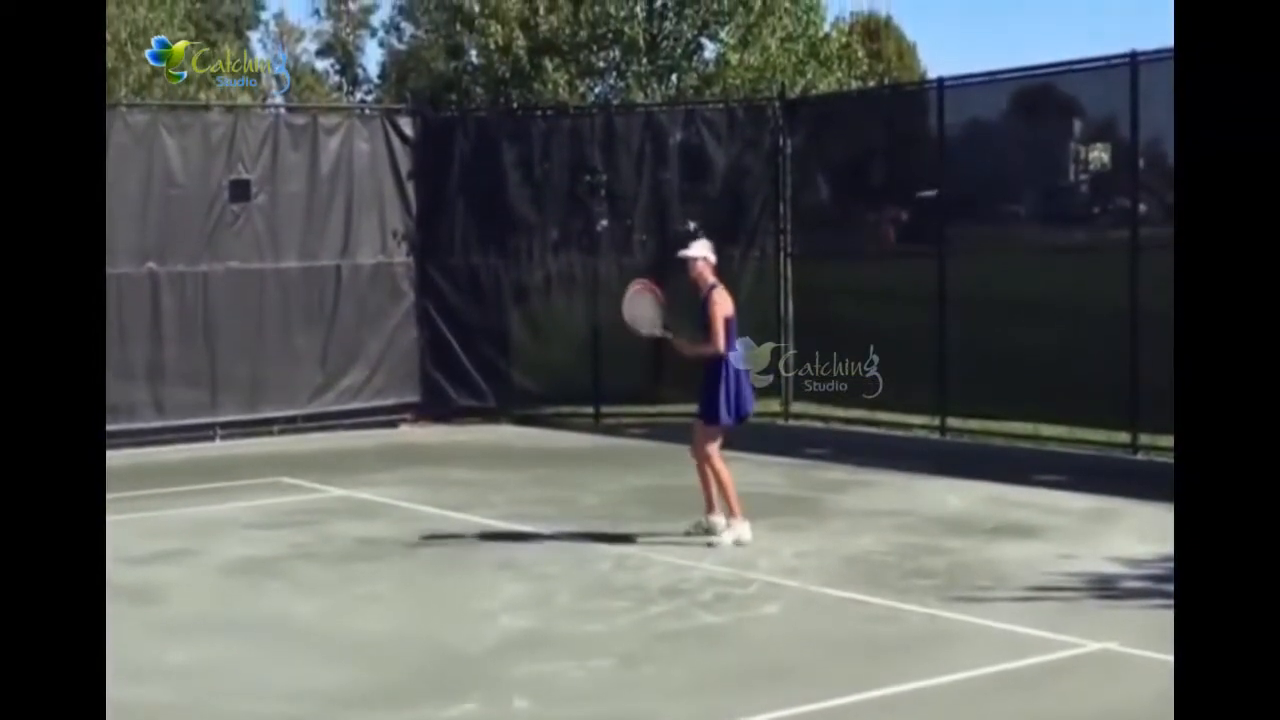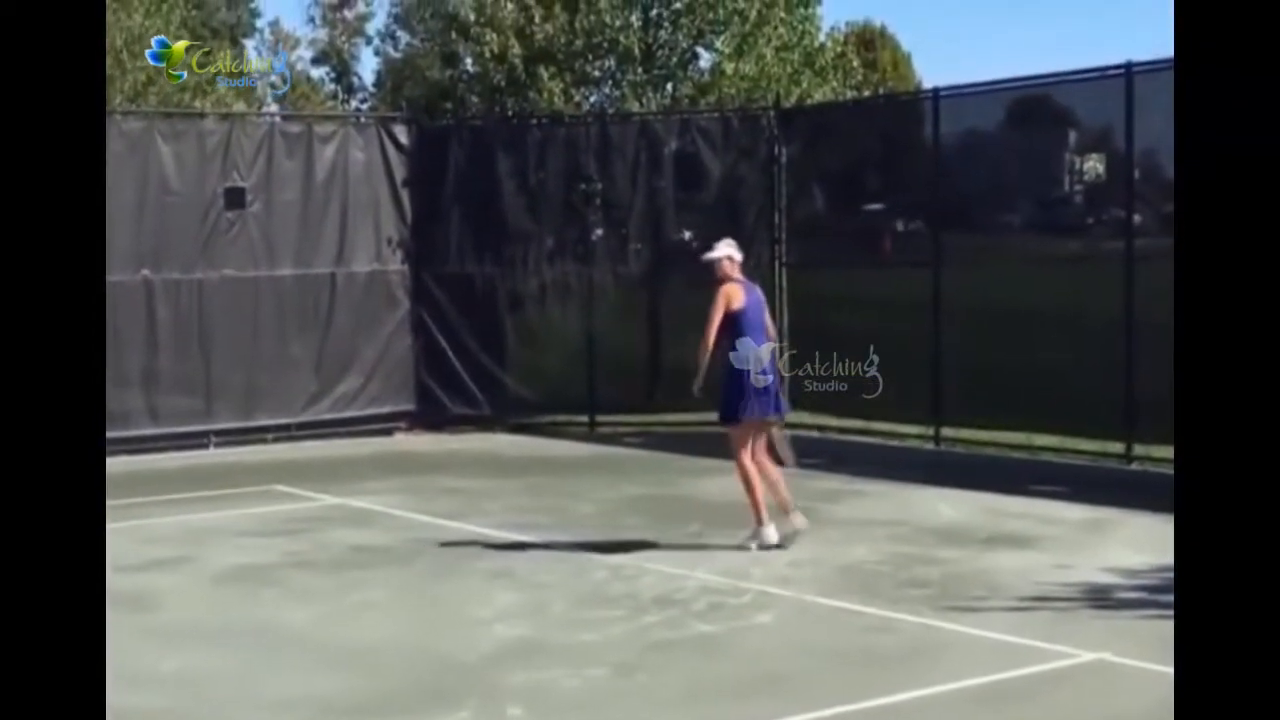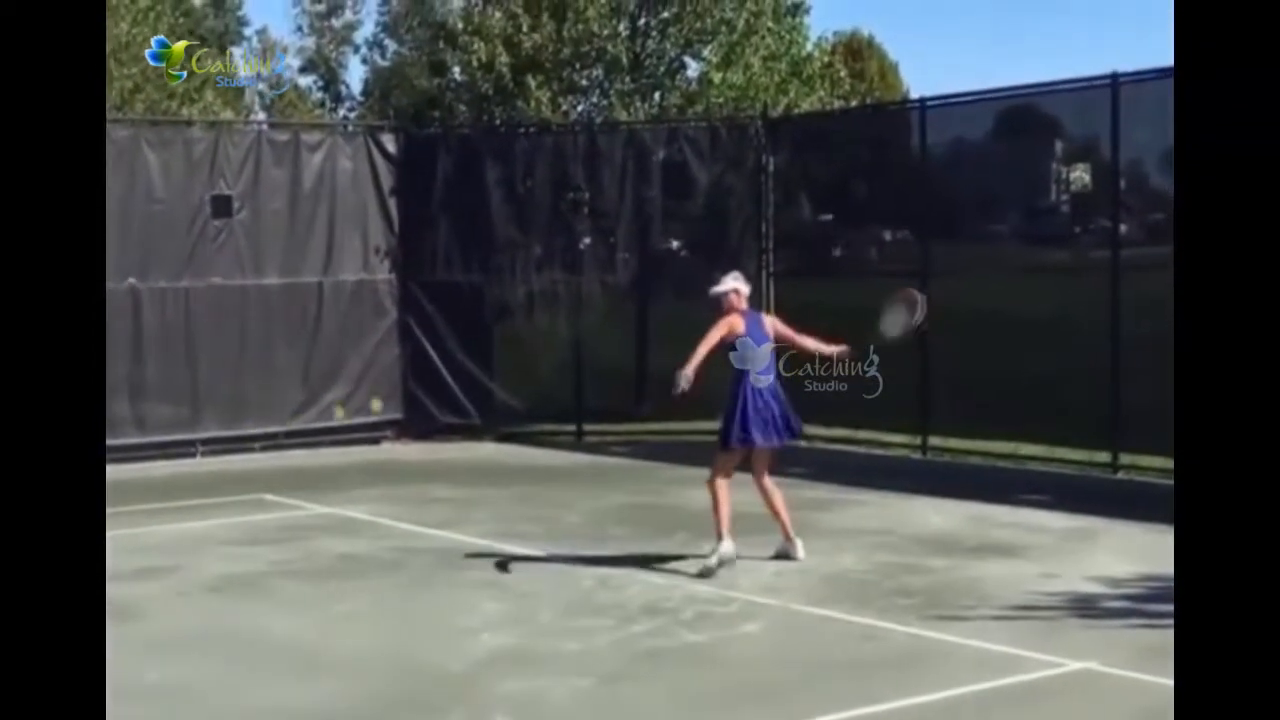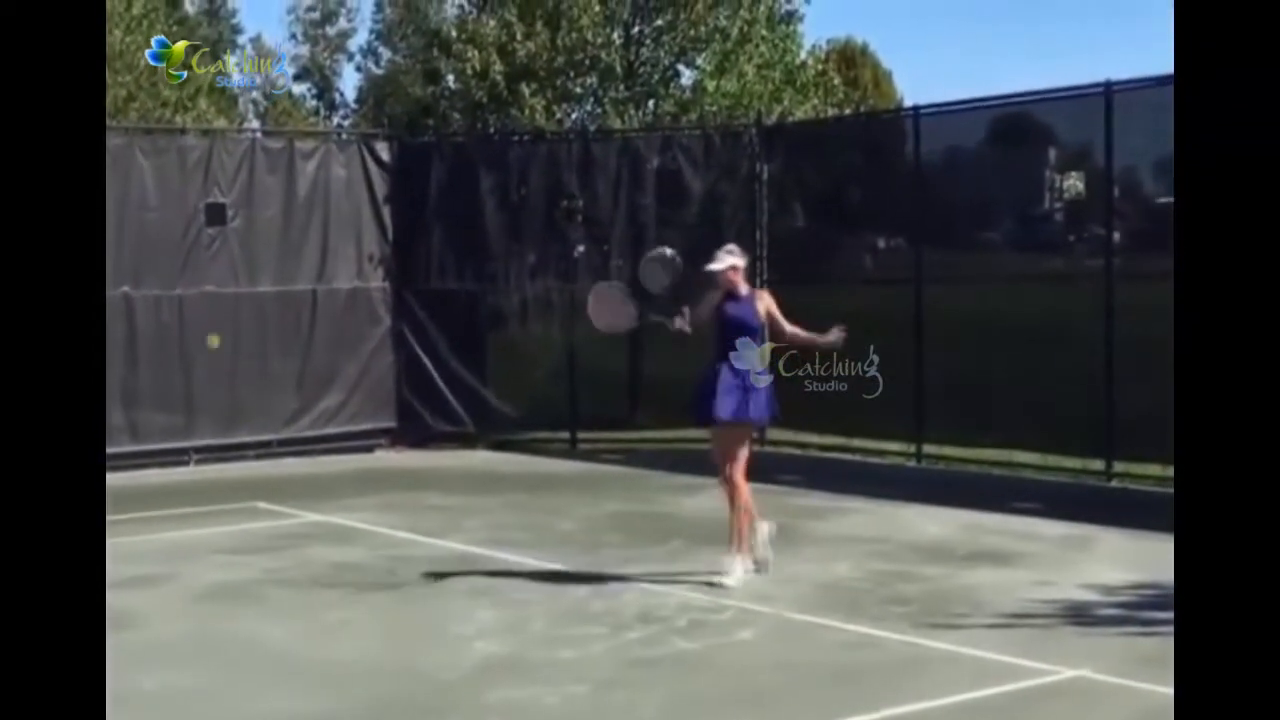
dt=0.4s
person 1, frame 1
left shoulder: (716, 296)
right shoulder: (708, 293)
left elbow: (717, 347)
left wrist: (689, 349)
right wrist: (691, 345)
left hip: (727, 376)
right hip: (721, 375)
left knee: (708, 452)
right knee: (700, 449)
left ankle: (737, 523)
right ankle: (713, 516)
person 1, frame 2
left shoulder: (726, 291)
right shoulder: (755, 291)
left elbow: (709, 338)
left wrist: (700, 376)
left hip: (744, 374)
right hip: (766, 373)
left knee: (742, 456)
right knee: (759, 455)
left ankle: (764, 527)
right ankle: (790, 513)
person 1, frame 3
left shoulder: (730, 321)
right shoulder: (766, 320)
left elbow: (707, 341)
right elbow: (800, 340)
left wrist: (689, 367)
right wrist: (833, 349)
left hip: (748, 400)
right hip: (771, 401)
left knee: (718, 479)
right knee: (762, 477)
left ankle: (723, 542)
right ankle: (792, 541)
person 1, frame 4
left shoulder: (762, 298)
right shoulder: (716, 297)
left elbow: (785, 330)
right elbow: (695, 321)
left wrist: (823, 339)
right wrist: (685, 322)
left hip: (750, 385)
right hip: (722, 384)
left knee: (735, 472)
right knee: (723, 468)
left ankle: (738, 556)
right ankle: (756, 526)
